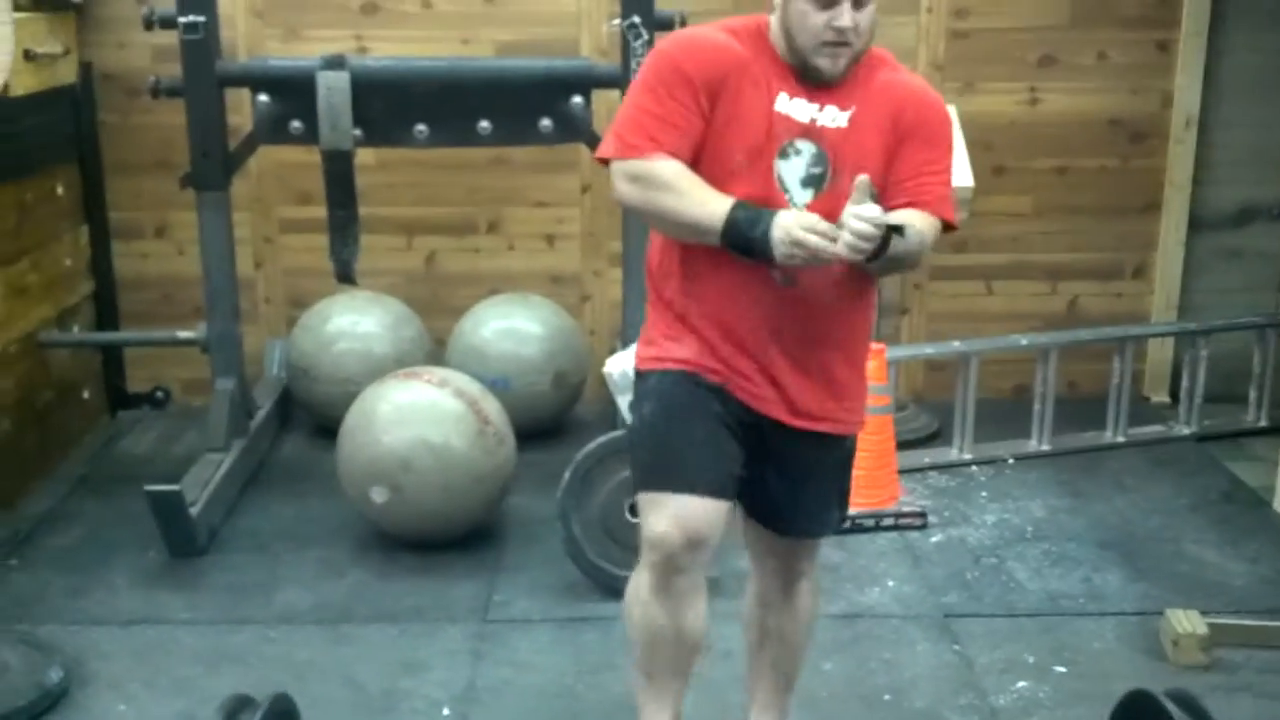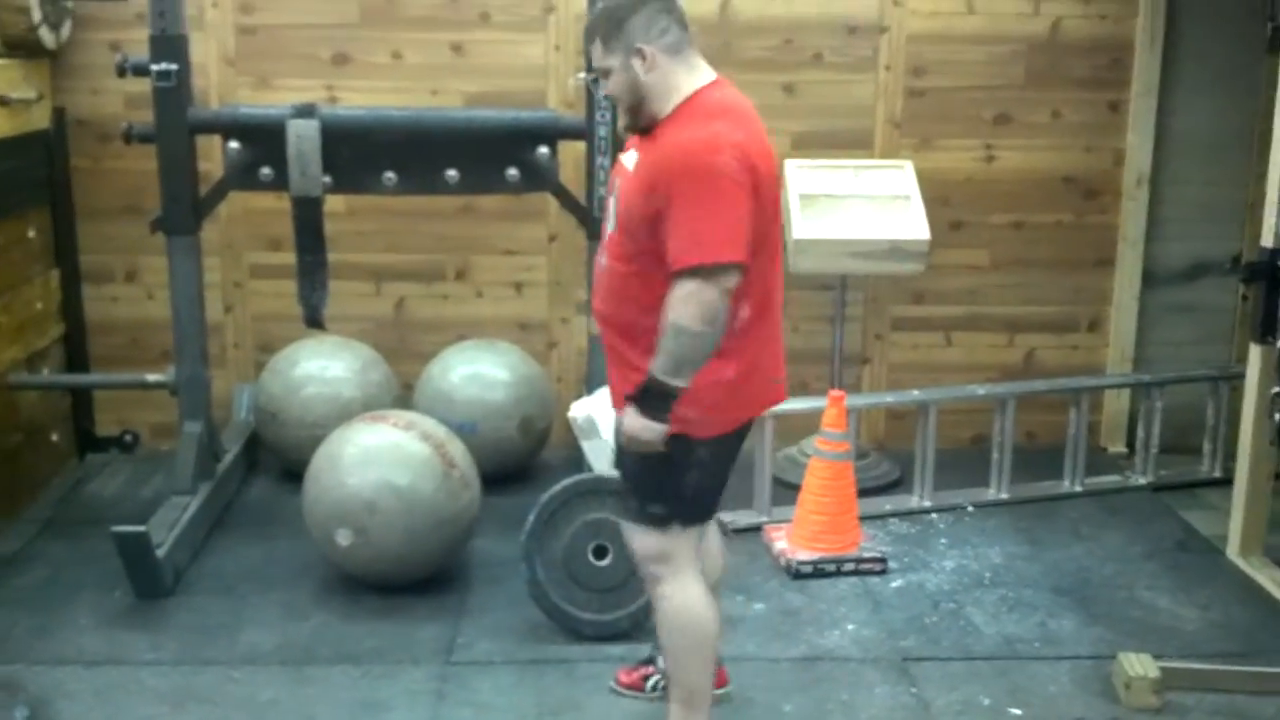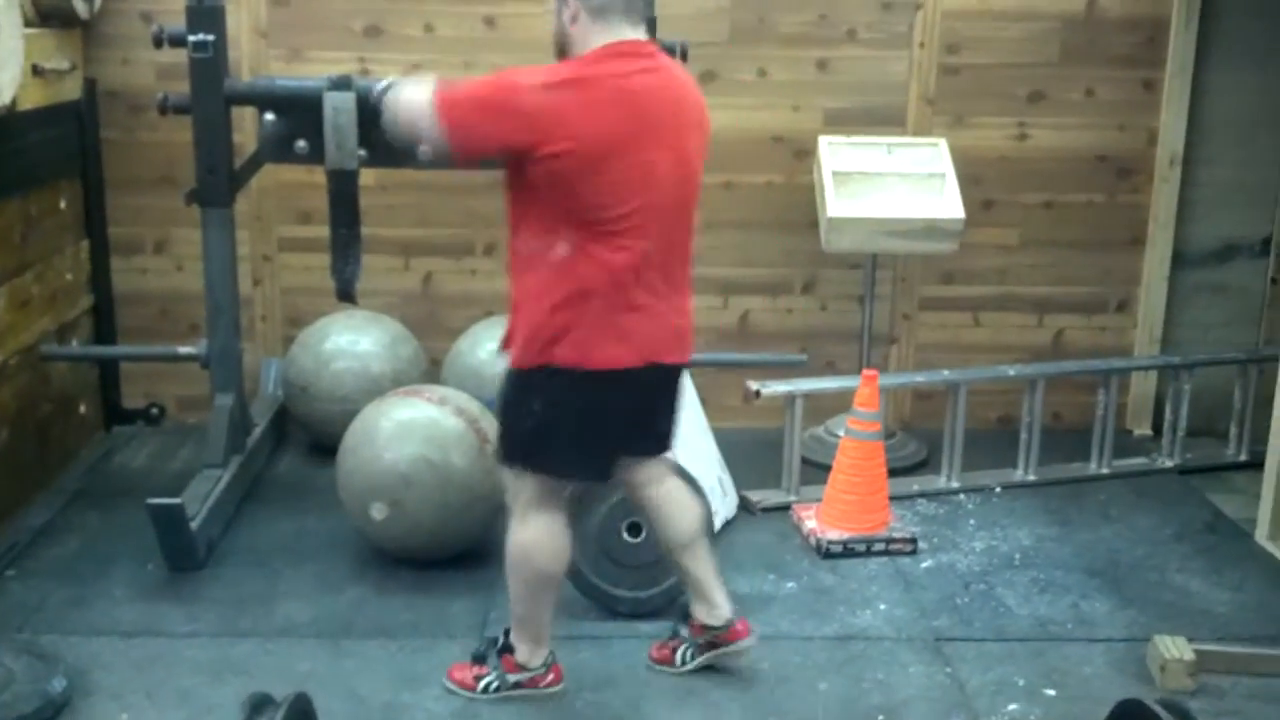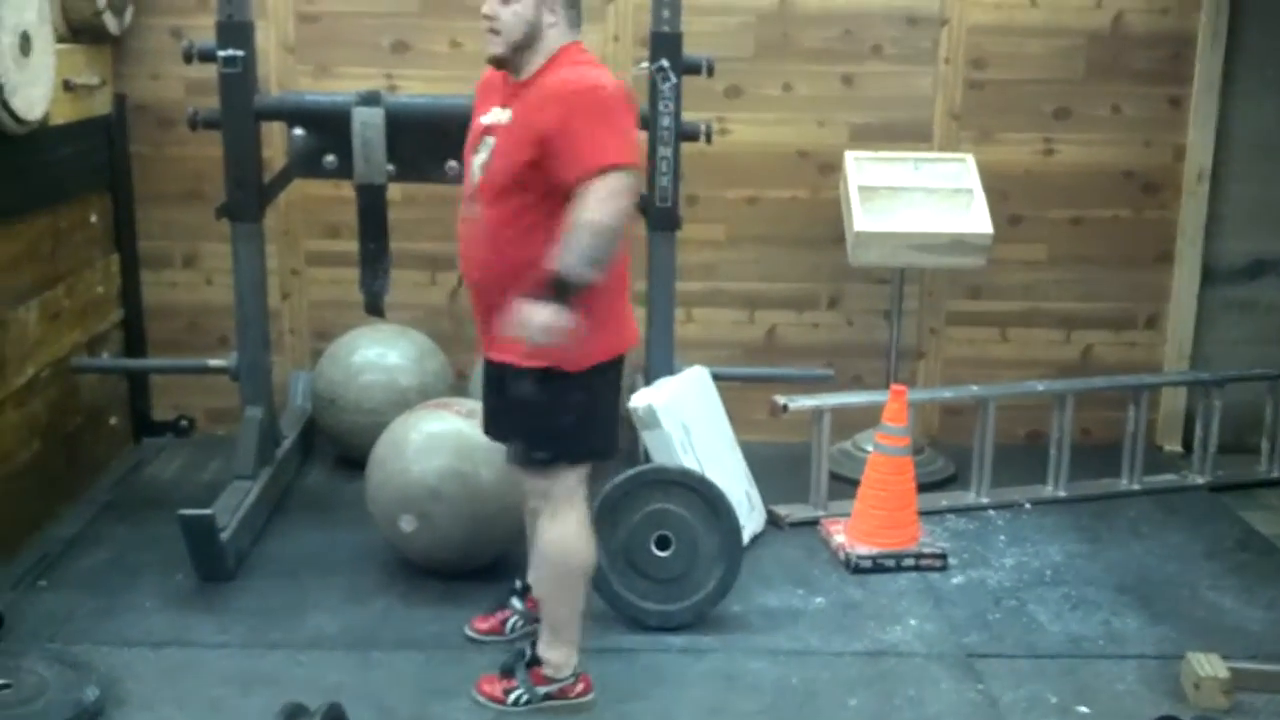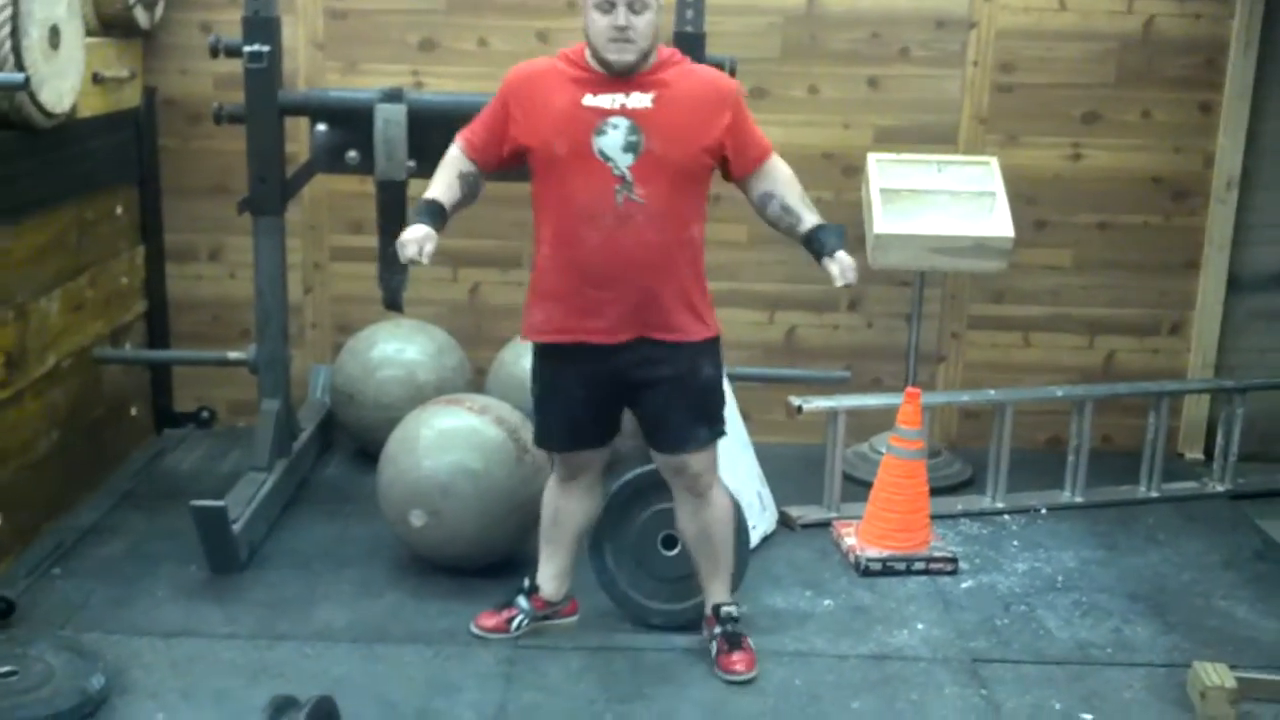
dt=0.7s
person 1, frame 1
left shoulder: (912, 104)
right shoulder: (697, 59)
left elbow: (922, 233)
right elbow: (636, 176)
left wrist: (882, 237)
right wrist: (759, 231)
left hip: (818, 386)
right hip: (694, 359)
left knee: (787, 560)
right knee: (676, 535)
person 1, frame 2
left shoulder: (707, 147)
right shoulder: (658, 121)
left elbow: (706, 286)
left wrist: (656, 391)
right wrist: (611, 295)
left hip: (689, 391)
right hip: (659, 380)
left knee: (661, 551)
right knee: (682, 528)
right ankle: (693, 657)
person 1, frame 3
left shoulder: (545, 98)
right shoulder: (683, 94)
left elbow: (418, 114)
left wrist: (397, 97)
left hip: (574, 339)
right hip: (657, 331)
left knee: (536, 496)
right knee: (645, 468)
left ankle: (528, 659)
right ankle: (715, 616)
person 1, frame 4
left shoulder: (578, 93)
right shoulder: (501, 84)
left elbow: (608, 197)
left wrist: (559, 295)
right wrist: (479, 203)
left hip: (561, 337)
right hip: (514, 336)
left knee: (555, 491)
right knee: (536, 476)
left ankle: (557, 667)
right ankle: (540, 597)
person 1, frame 5
left shoulder: (710, 92)
right shoulder: (531, 85)
left elbow: (763, 172)
right elbow: (469, 157)
left wrist: (821, 238)
right wrist: (429, 216)
left hip: (677, 331)
right hip: (569, 330)
left knee: (694, 474)
right knee: (572, 468)
left ankle: (722, 613)
right ankle: (548, 594)
